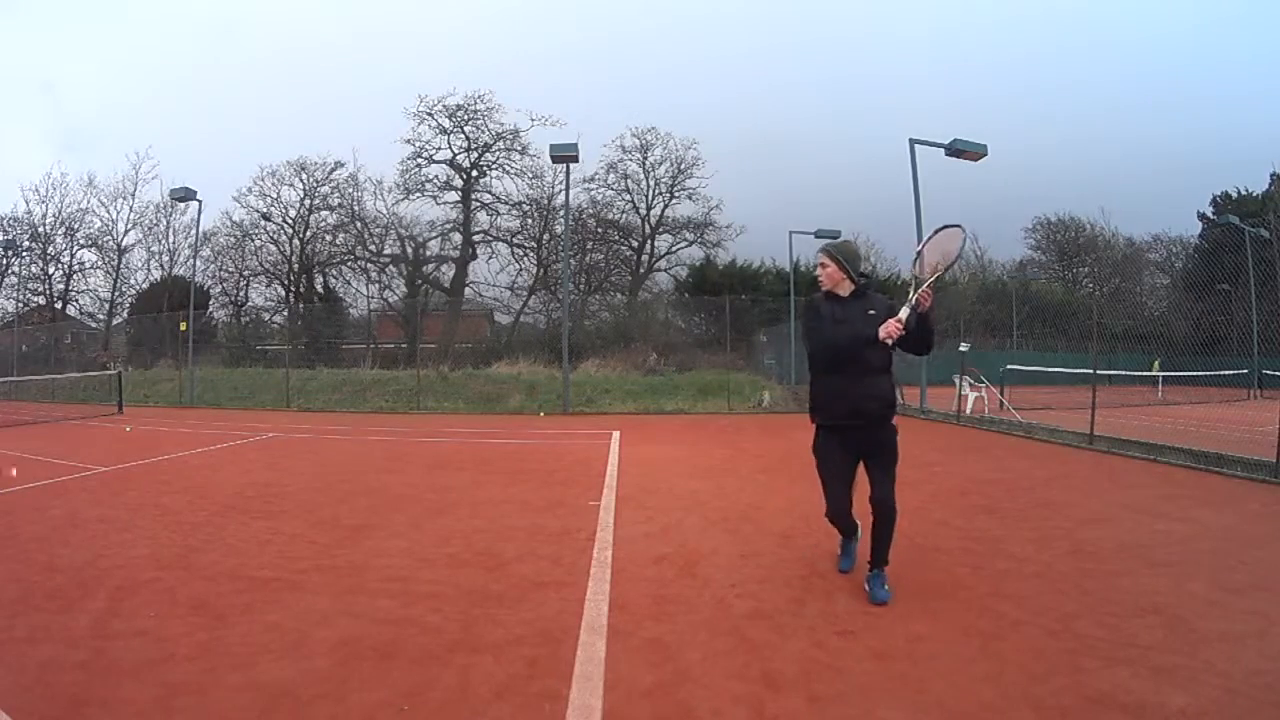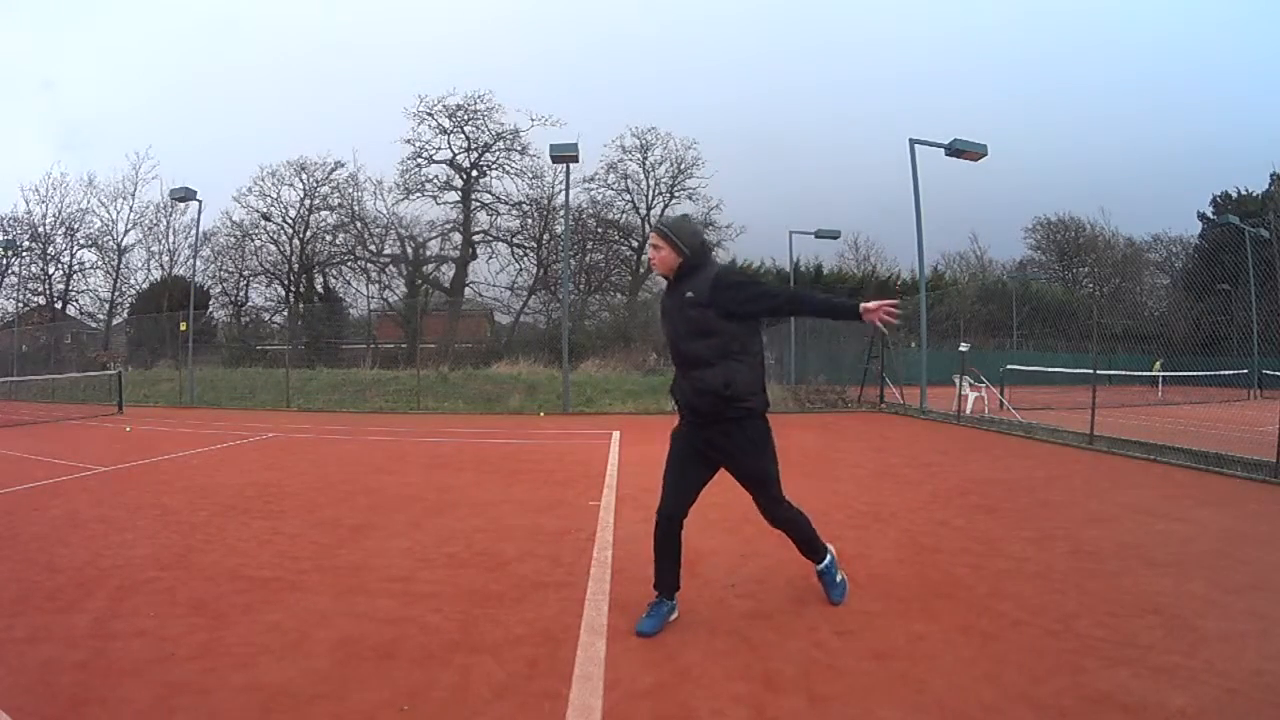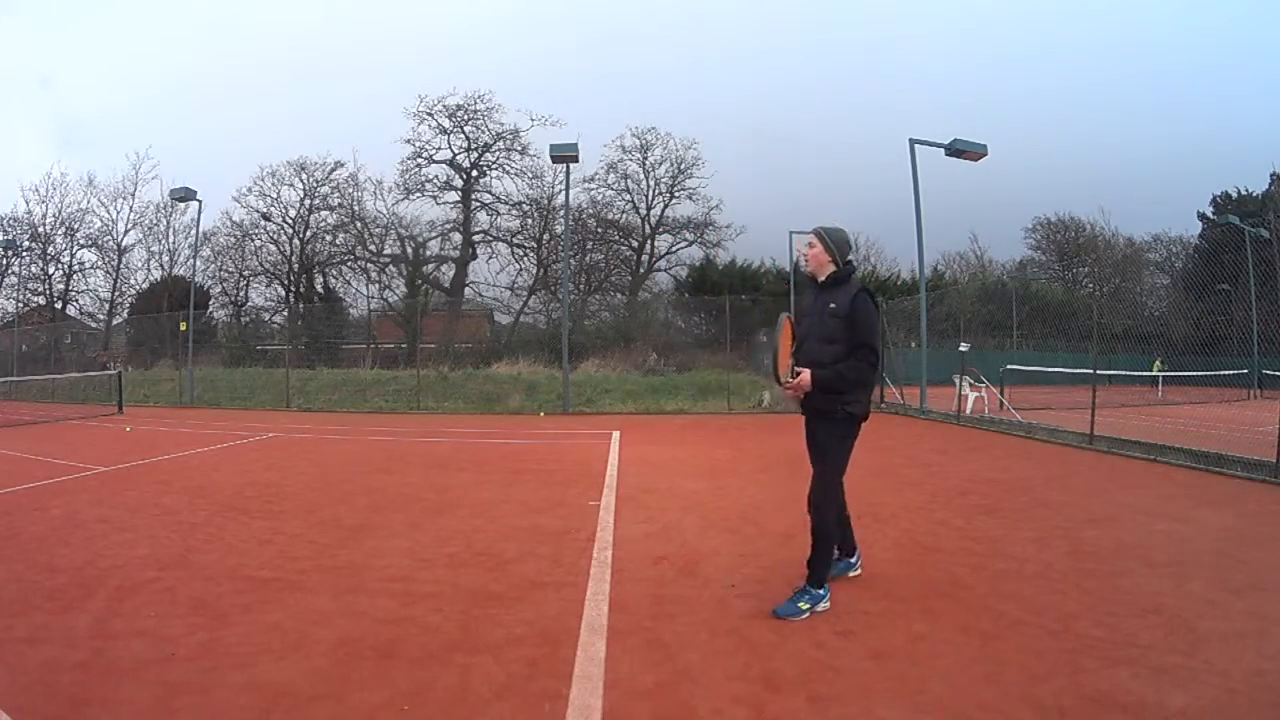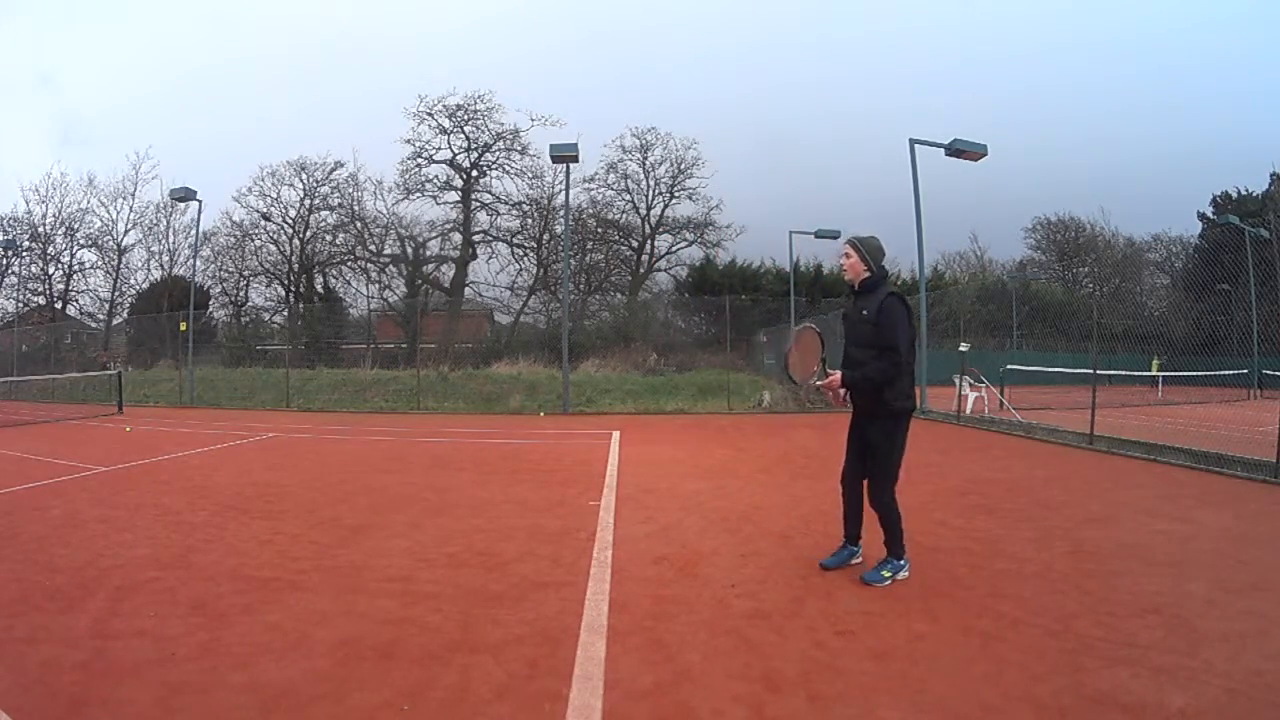
dt=1s
person 1, frame 1
left shoulder: (879, 304)
right shoulder: (815, 308)
left elbow: (921, 347)
right elbow: (826, 348)
left wrist: (923, 312)
right wrist: (873, 335)
left hip: (876, 423)
right hip: (832, 426)
left knee: (884, 502)
right knee: (836, 508)
left ankle: (876, 572)
right ankle: (850, 534)
person 1, frame 2
left shoulder: (720, 283)
right shoulder: (672, 296)
left elbow: (787, 301)
left wrist: (854, 309)
left hip: (739, 421)
right hip: (693, 424)
left knee: (774, 507)
right knee: (669, 513)
left ankle: (823, 560)
right ankle: (665, 600)
person 1, frame 3
left shoulder: (856, 298)
right shoulder: (811, 298)
left elbow: (868, 360)
left wrist: (819, 379)
right wrist: (798, 376)
left hip: (842, 413)
right hip: (815, 411)
left knee: (821, 497)
right knee: (829, 490)
left ankle: (816, 589)
right ankle: (848, 555)
person 1, frame 4
left shoulder: (888, 303)
right shoulder: (854, 304)
left elbow: (896, 361)
left wrist: (849, 381)
right wrist: (841, 383)
left hip: (890, 410)
right hip: (863, 409)
left knee: (880, 487)
right knee: (850, 479)
left ankle: (897, 559)
right ankle: (851, 546)
